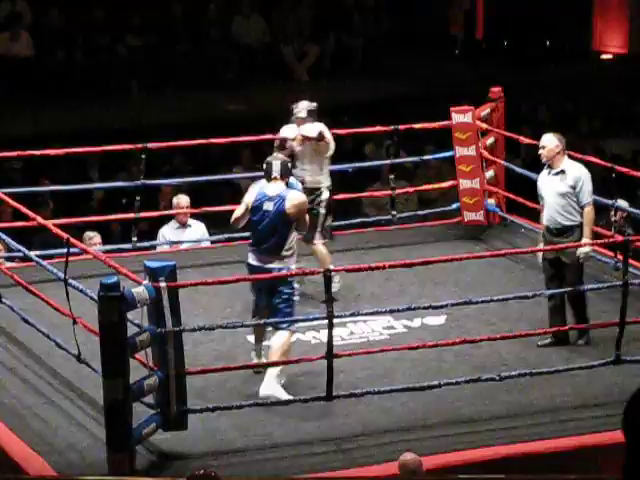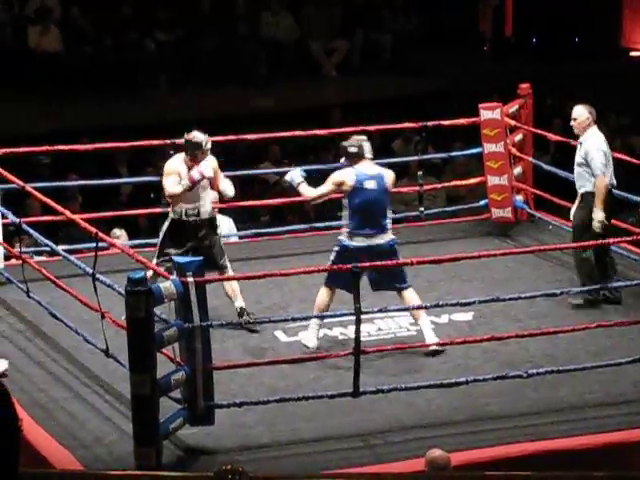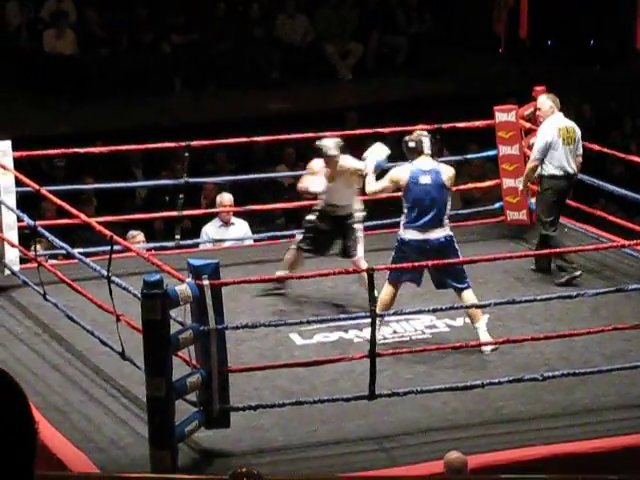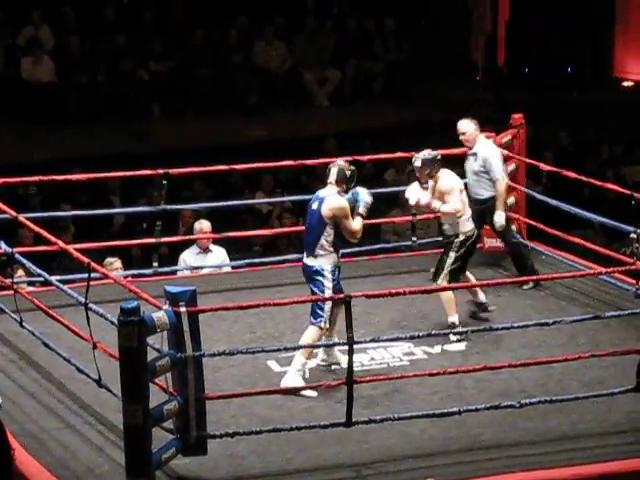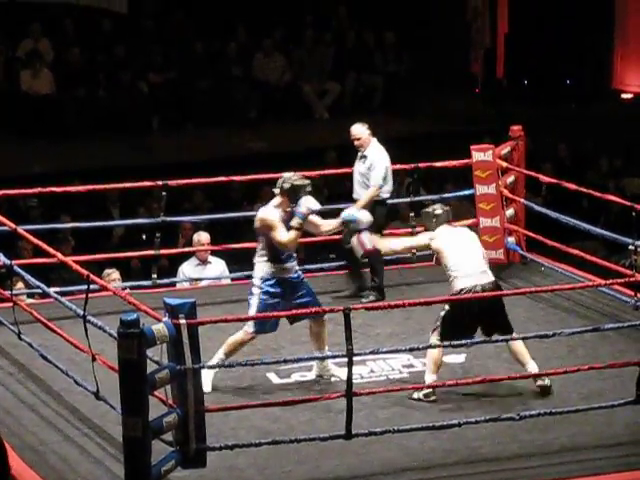
dt=1s
person 1, frame 1
left shoulder: (253, 193)
right shoulder: (296, 198)
left elbow: (235, 222)
right elbow: (302, 227)
left hip: (255, 265)
right hip: (280, 270)
left knee: (261, 312)
right knee: (285, 326)
left ankle: (256, 355)
right ankle: (271, 382)
person 1, frame 2
left shoulder: (344, 176)
right shoulder: (388, 175)
left elbow: (313, 196)
left wrist: (298, 180)
left hip: (352, 245)
right hip: (383, 244)
left knee: (329, 286)
right knee: (405, 288)
left ankle: (312, 334)
right ankle: (430, 337)
person 1, frame 3
left shoulder: (401, 172)
right shoulder: (448, 172)
left elbow: (371, 189)
left wrist: (371, 166)
left hip: (409, 240)
right hip: (440, 240)
left knee: (392, 283)
right knee: (463, 287)
left ankle: (374, 329)
right ankle: (484, 336)
person 1, frame 4
left shoulder: (320, 195)
right shoulder: (336, 203)
right elbow: (354, 234)
left wrist: (352, 198)
right wrist: (361, 208)
left hip: (315, 263)
right hip: (322, 267)
left knee: (336, 304)
right knee: (320, 323)
left ankle: (328, 353)
right ankle: (293, 375)
person 1, frame 5
left shoulder: (293, 209)
right shoulder: (267, 214)
left elbow: (319, 228)
right elbow: (287, 244)
left wrist: (344, 221)
right wrist: (299, 218)
left hip: (291, 275)
right hip: (268, 279)
left knee: (318, 318)
right knee: (252, 331)
left ankle: (323, 364)
right ankle: (210, 367)
person 2, frame 1
left shoulder: (578, 172)
right shoulder: (543, 176)
left elbow: (588, 207)
left wrist: (586, 239)
right wrist: (541, 241)
left hip: (572, 235)
right hip: (549, 236)
left knee: (574, 287)
right knee: (552, 288)
left ankle: (583, 327)
right ankle: (558, 332)
person 2, frame 2
left shoulder: (592, 142)
right shoulder: (589, 140)
left elbow: (601, 178)
left wrist: (598, 209)
right wrist: (578, 201)
left hip: (593, 200)
right hip: (599, 199)
left knee: (580, 246)
right knee: (601, 245)
left ankle: (590, 293)
right ankle: (611, 291)
person 2, frame 3
left shoulder: (546, 129)
right shoulder: (573, 127)
left elbow: (534, 162)
right elbow: (578, 160)
left wrist: (524, 182)
right wrist: (570, 184)
left hip: (550, 181)
right hip: (566, 180)
left knee: (547, 227)
right knee: (547, 222)
left ankle: (569, 268)
right ankle: (543, 264)
person 2, frame 4
left shoulder: (488, 151)
right shoulder: (473, 151)
left elbow: (500, 182)
left wrist: (500, 211)
left hip: (490, 202)
right hip: (476, 202)
left knee: (509, 241)
left ankle: (530, 275)
person 2, frame 5
left shoulder: (378, 155)
right shoulder: (362, 154)
left elbow: (374, 189)
left wrist: (357, 209)
left hip: (374, 208)
right hip: (363, 207)
left knee: (372, 250)
right knee: (350, 246)
left ankle: (378, 291)
right ankle: (357, 285)
person 3, frame 1
left shoulder: (321, 132)
right shoulder: (296, 132)
left elbow: (328, 150)
left wrist: (320, 137)
right wrist: (283, 143)
left hip: (318, 190)
right hip: (301, 187)
left knee: (313, 239)
left ankle: (331, 277)
person 3, frame 2
left shoulder: (210, 162)
right shoulder: (174, 165)
left elbow: (217, 183)
right elbow: (171, 195)
left wrist: (224, 188)
right wrist: (192, 180)
left hip: (205, 221)
right hip: (179, 223)
left knee: (223, 268)
right knee: (159, 268)
left ankle: (242, 312)
person 3, frame 3
left shoulder: (350, 164)
right shoulder: (315, 165)
right elbow: (302, 186)
right wrist: (310, 189)
left hip: (350, 214)
right hip: (325, 210)
left knee: (356, 258)
right knee: (299, 246)
right ankle: (281, 280)
person 3, frame 4
left shoulder: (447, 181)
right shoulder: (435, 181)
left elbow: (457, 211)
right elbow: (430, 206)
left wrist: (431, 203)
right wrist: (419, 198)
left hip: (461, 236)
right hip: (459, 233)
left knee: (441, 281)
right knee: (458, 271)
left ankle: (456, 328)
right ankle: (480, 301)
person 3, frame 5
left shoulder: (433, 237)
right shoulder: (467, 232)
left elbow: (401, 245)
left wrist: (370, 241)
left hip: (464, 292)
right hip: (490, 287)
left knee: (438, 338)
right knee: (508, 335)
left ankle: (428, 388)
right ankle: (538, 376)
